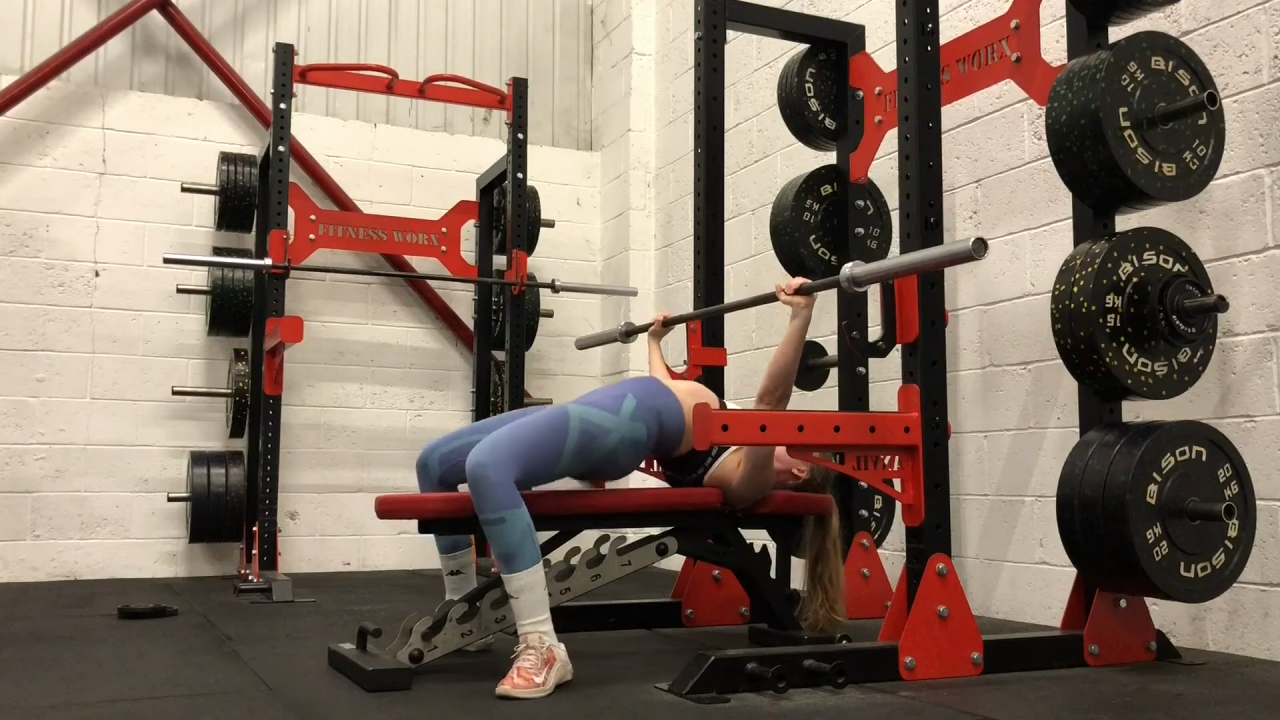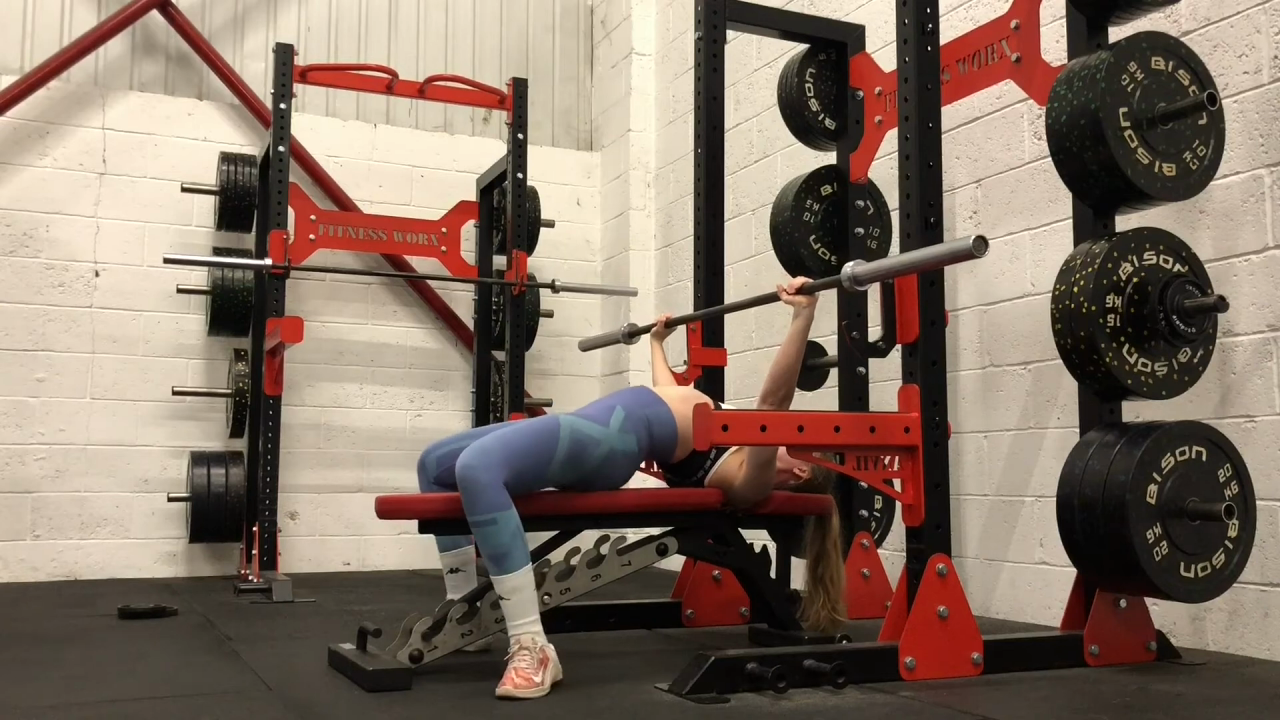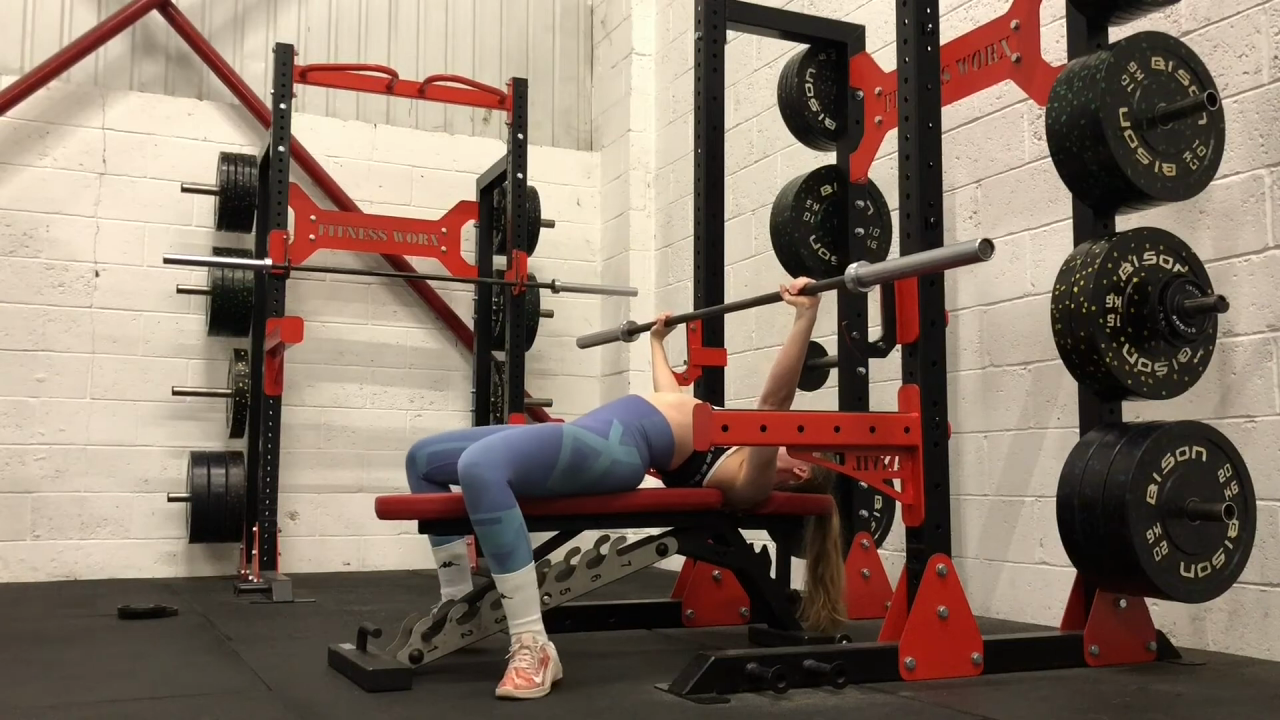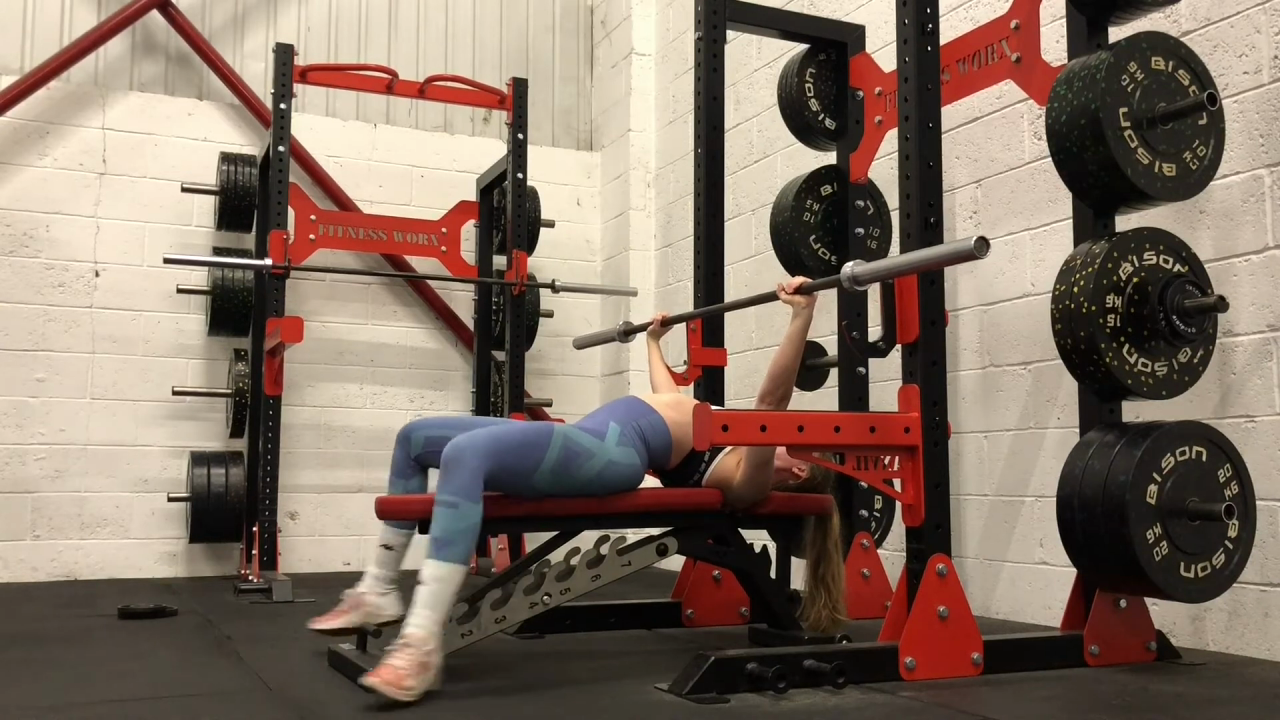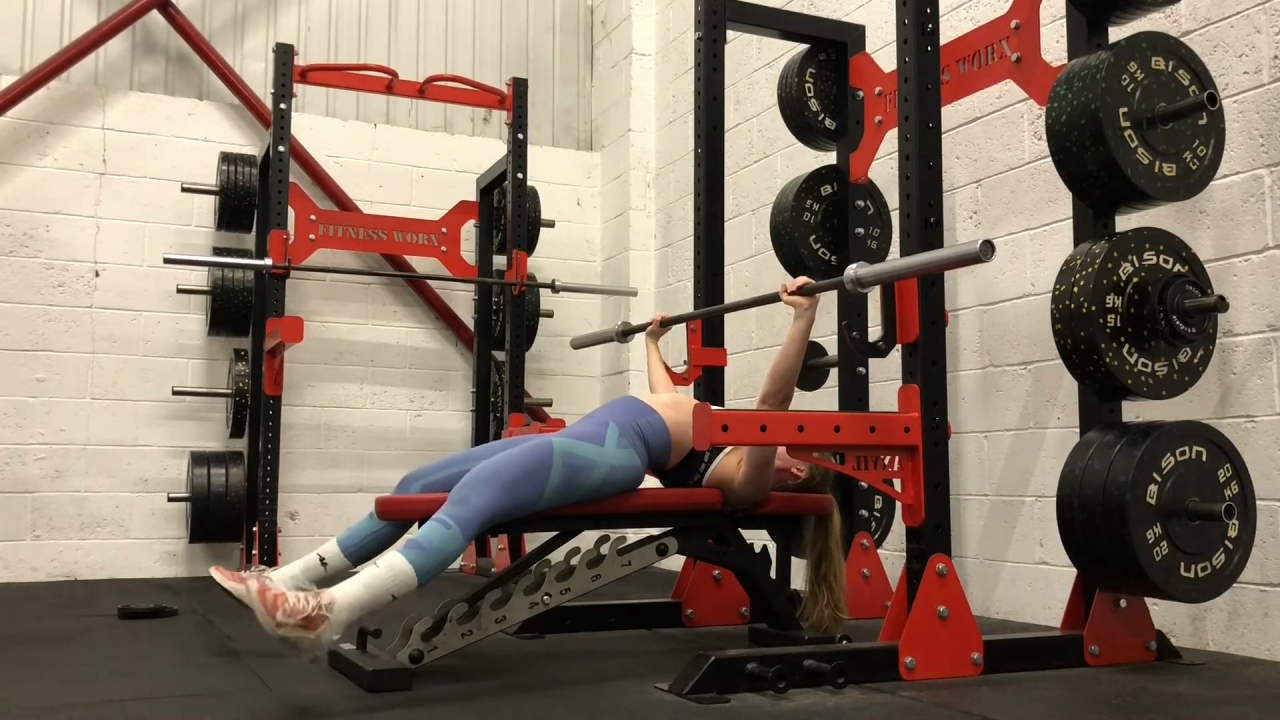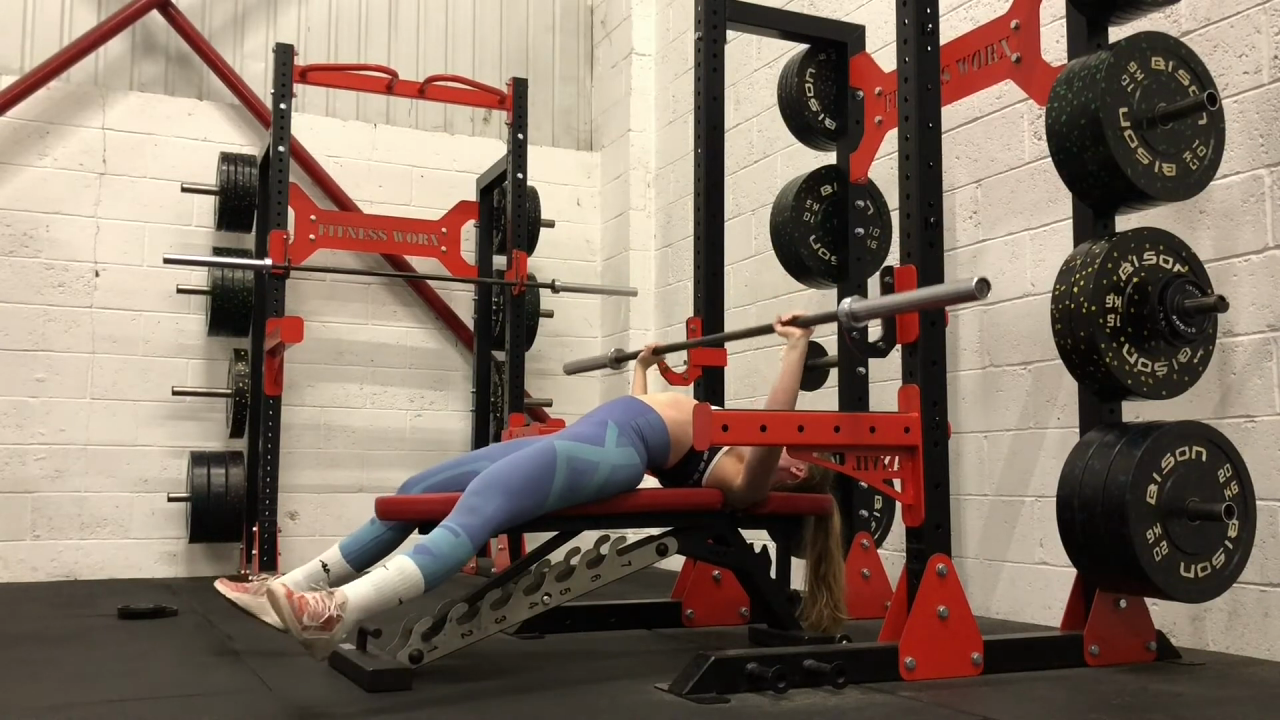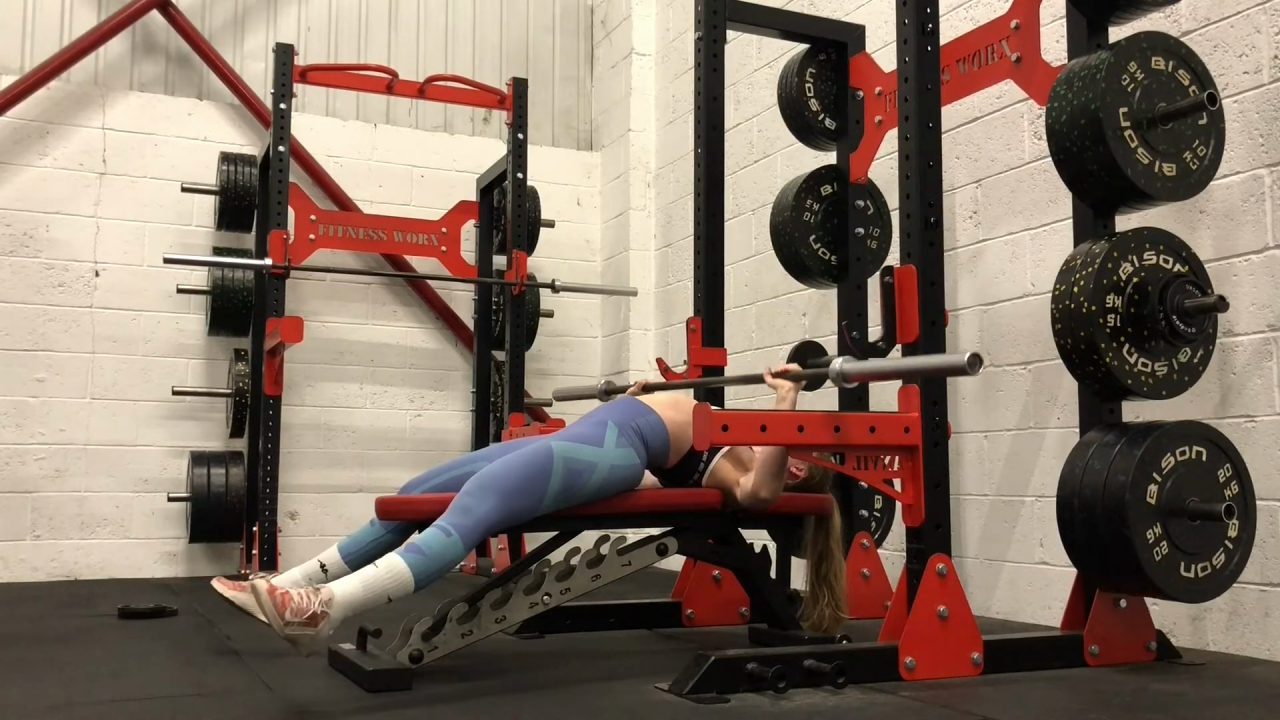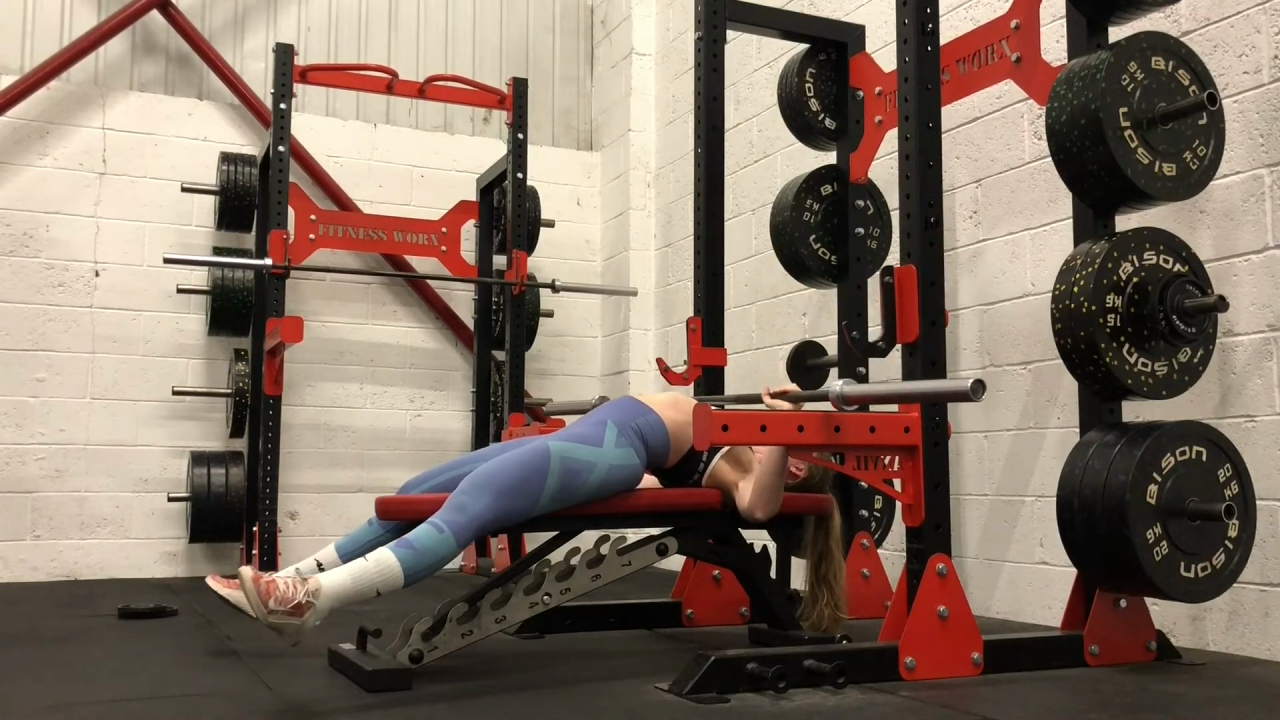
dt=0.4s
person 1, frame 1
left shoulder: (751, 479)
right shoulder: (724, 454)
left elbow: (771, 400)
right elbow: (666, 388)
left wrist: (800, 316)
right wrist: (654, 341)
left knee: (488, 467)
right knee: (435, 464)
left ankle: (542, 647)
person 1, frame 2
left shoulder: (752, 480)
right shoulder: (723, 454)
left elbow: (774, 400)
right elbow: (667, 396)
left wrist: (802, 316)
right wrist: (657, 343)
left knee: (477, 468)
right knee: (435, 465)
left ankle: (532, 649)
person 1, frame 3
left shoulder: (752, 481)
right shoulder: (725, 452)
left elbow: (775, 401)
right elbow: (668, 398)
left wrist: (805, 316)
right wrist: (657, 341)
left knee: (481, 466)
right knee: (424, 459)
left ankle: (533, 647)
right ankle: (459, 605)
person 1, frame 4
left shoulder: (751, 481)
right shoulder: (718, 445)
left elbow: (772, 398)
right elbow: (664, 395)
left wrist: (800, 317)
right wrist: (652, 341)
left knee: (464, 454)
right knee: (417, 438)
left ankle: (422, 642)
right ankle: (378, 593)
person 1, frame 5
left shoulder: (751, 482)
right shoulder: (727, 446)
left elbow: (774, 400)
right elbow: (664, 401)
left wrist: (803, 318)
right wrist: (653, 342)
left knee: (468, 502)
right knee: (416, 487)
left ankle: (325, 612)
right ankle: (287, 581)
person 1, frame 6
left shoulder: (746, 483)
right shoulder: (722, 459)
right elbow: (652, 416)
left wrist: (796, 347)
right wrist: (643, 368)
left knee: (475, 510)
right knee: (417, 493)
left ankle: (335, 613)
right ankle: (289, 588)
person 1, frame 7
left shoulder: (744, 486)
right shoulder: (719, 462)
left elbow: (762, 485)
left wrist: (788, 398)
right wrist: (636, 397)
left knee: (466, 513)
right knee: (416, 496)
left ankle: (323, 608)
right ankle: (290, 586)
person 1, frame 8
left shoulder: (744, 480)
right shoulder: (717, 462)
left elbow: (758, 507)
left wrist: (787, 420)
left knee: (460, 512)
right knee: (413, 496)
left ankle: (309, 599)
right ankle: (290, 582)
